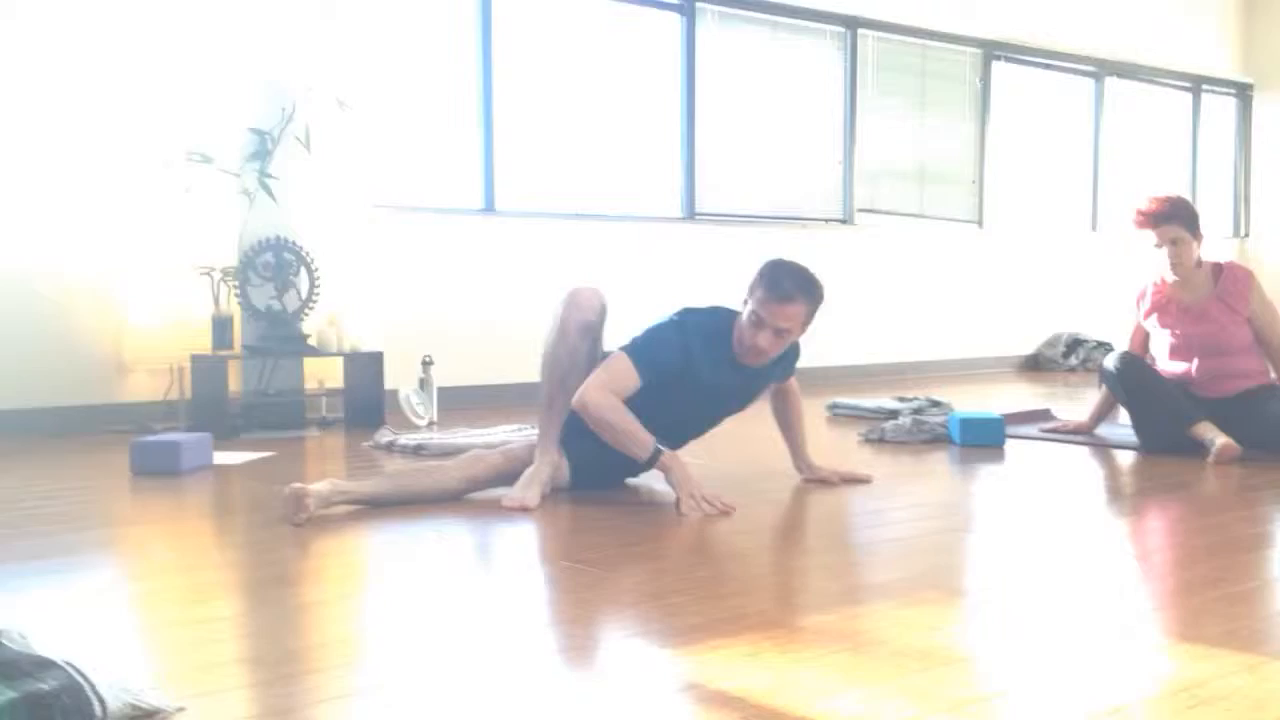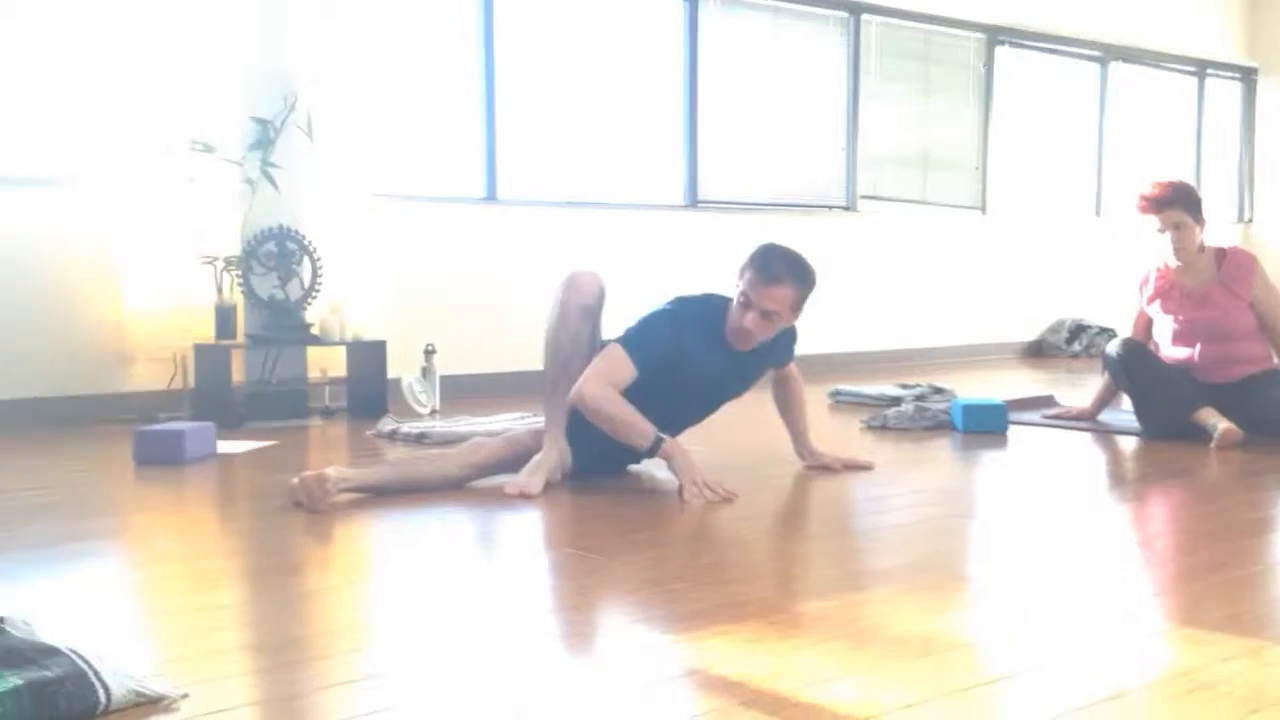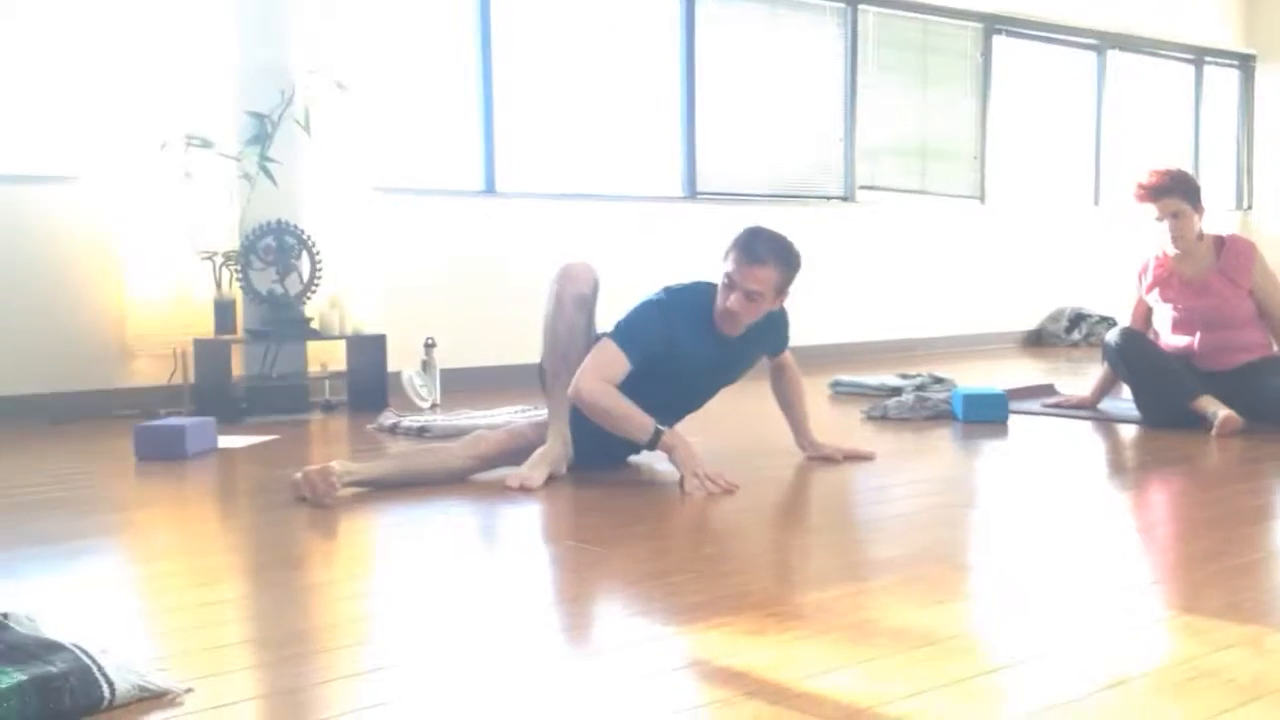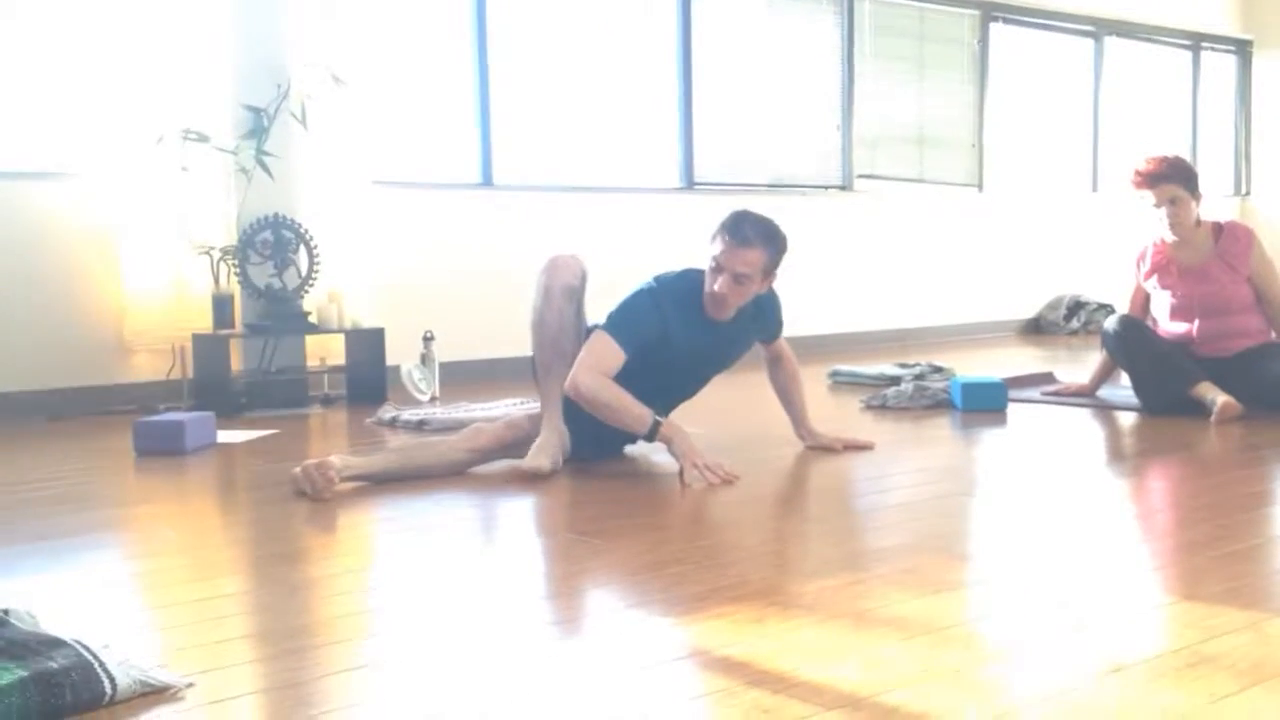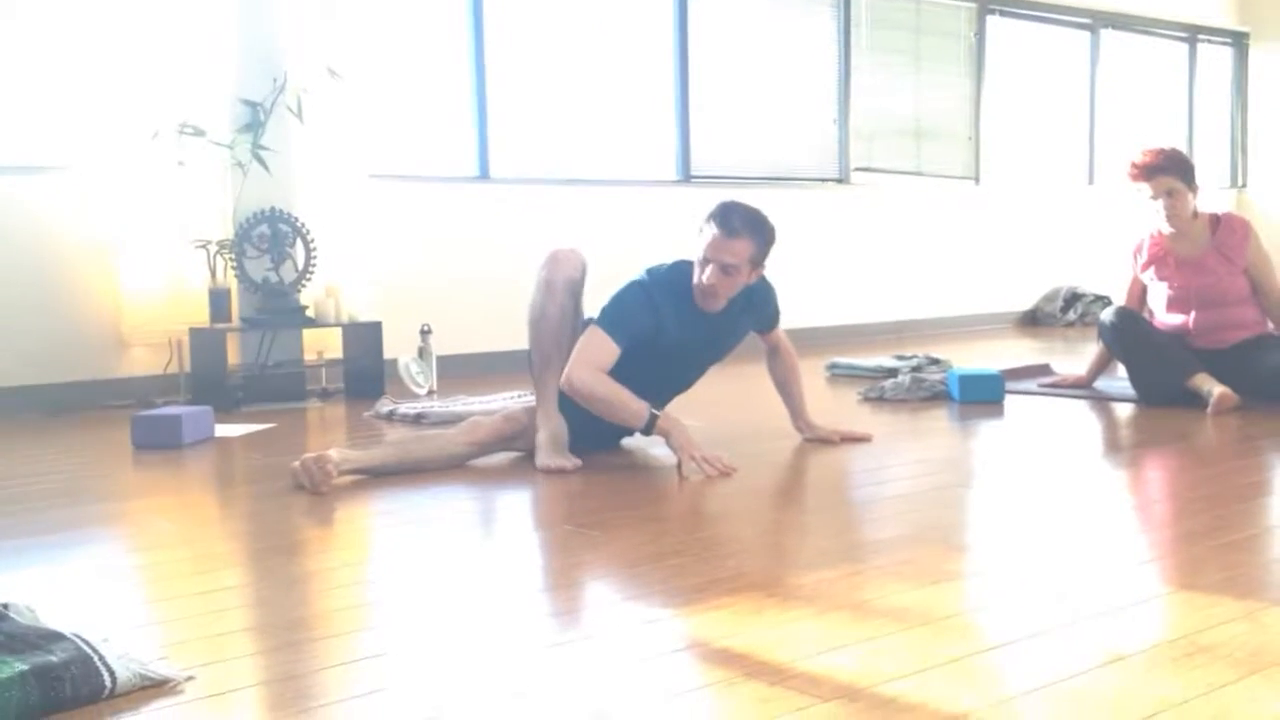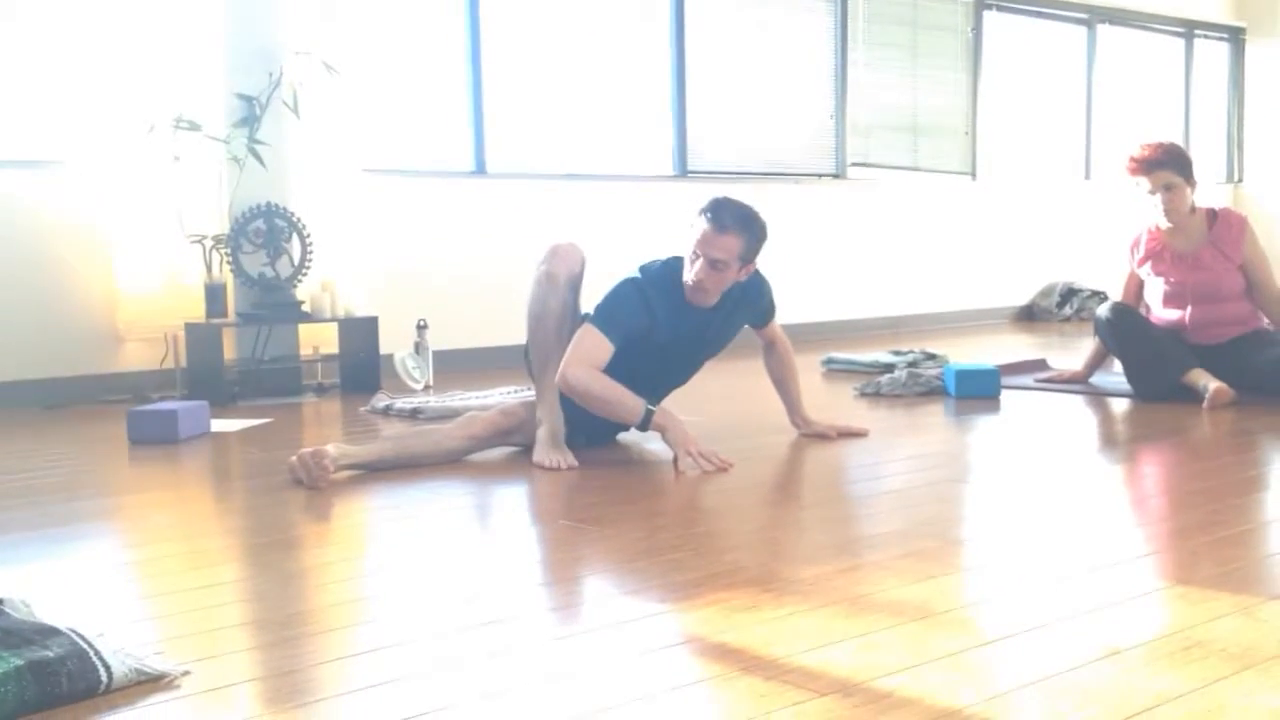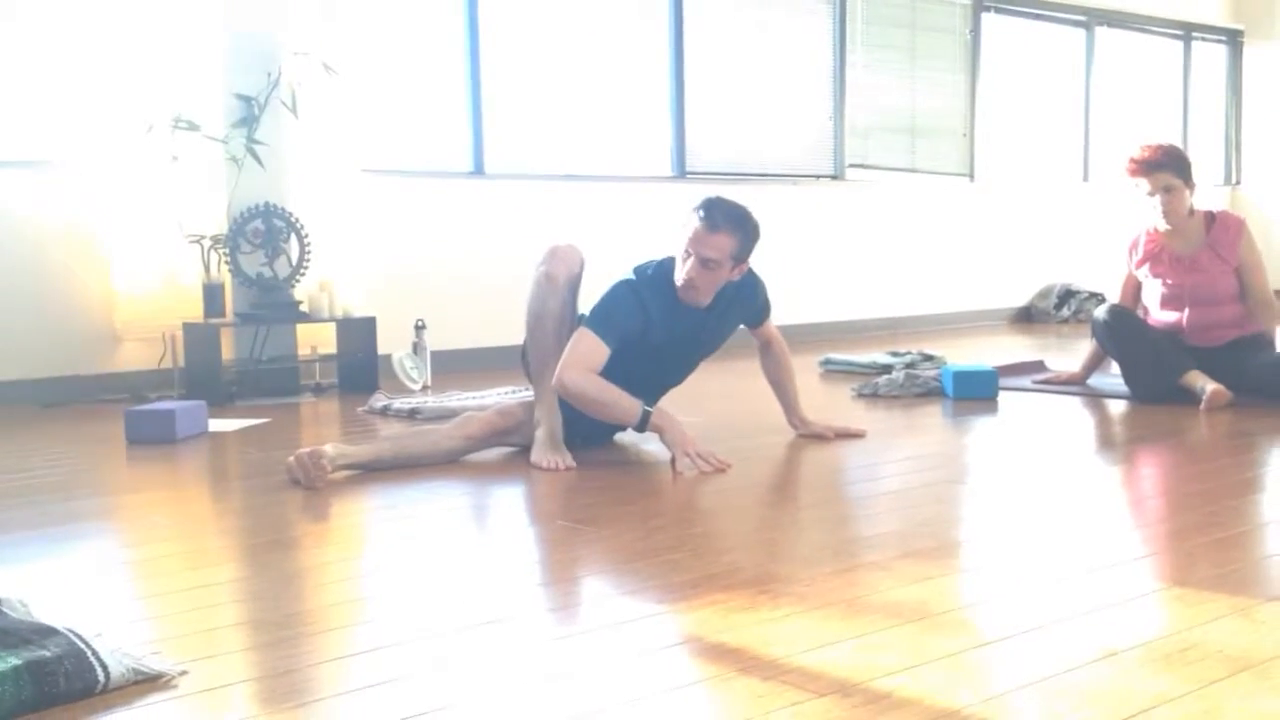
dt=0.2s
person 1, frame 1
left shoulder: (780, 351)
right shoulder: (687, 333)
left elbow: (785, 392)
right elbow: (590, 399)
left wrist: (805, 464)
right wrist: (671, 463)
left hip: (619, 463)
right hip: (589, 428)
left knee: (493, 468)
left ankle: (338, 493)
person 1, frame 2
left shoulder: (777, 336)
right shoulder: (680, 321)
left elbow: (786, 378)
right elbow: (589, 392)
left wrist: (807, 451)
right wrist: (673, 451)
left hip: (623, 450)
right hip: (588, 417)
left knee: (494, 455)
left ankle: (345, 479)
person 1, frame 3
left shoulder: (770, 322)
right shoulder: (669, 310)
left elbow: (783, 368)
right elbow: (588, 389)
left wrist: (808, 442)
right wrist: (673, 442)
left hip: (620, 441)
right hip: (586, 406)
left knee: (499, 446)
left ankle: (349, 472)
right ankle: (557, 442)
person 1, frame 4
left shoulder: (762, 308)
right shoulder: (659, 298)
left elbow: (779, 357)
right elbow: (584, 382)
left wrist: (808, 431)
right wrist: (672, 433)
left hip: (611, 433)
right hip: (580, 400)
left knee: (496, 439)
left ankle: (346, 467)
person 1, frame 5
left shoulder: (755, 298)
right shoulder: (651, 292)
left elbow: (778, 348)
right elbow: (580, 377)
left wrist: (805, 423)
right wrist: (669, 427)
left hip: (611, 423)
right hip: (573, 392)
left knee: (493, 433)
left ankle: (346, 461)
person 1, frame 6
left shoulder: (750, 292)
right shoulder: (643, 290)
left elbow: (775, 343)
right elbow: (575, 375)
left wrist: (802, 419)
right wrist: (665, 422)
left hip: (610, 417)
right hip: (569, 386)
left knee: (494, 427)
left ankle: (345, 456)
right ankle: (550, 422)
person 1, frame 7
left shoulder: (744, 291)
right shoulder: (637, 292)
left elbow: (770, 343)
right elbow: (572, 379)
left wrist: (799, 420)
right wrist: (662, 422)
left hip: (610, 417)
right hip: (564, 384)
left knee: (491, 427)
left ankle: (342, 456)
right ankle: (548, 423)
person 2, frame 1
left shoulder: (1239, 281)
right shoulder: (1149, 298)
right elbow: (1125, 372)
right wrist: (1090, 422)
left hip: (1246, 403)
right hip: (1179, 407)
right knee: (1116, 362)
right ankle: (1211, 436)
person 2, frame 2
left shoulder: (1242, 267)
right shoulder: (1153, 284)
right elbow: (1127, 359)
right wrist: (1093, 409)
left hip: (1248, 389)
right hip: (1182, 394)
right knee: (1118, 349)
right ankle: (1212, 422)
person 2, frame 3
left shoulder: (1241, 254)
right shoulder: (1151, 272)
right elbow: (1126, 348)
right wrist: (1093, 397)
left hip: (1248, 376)
right hip: (1182, 382)
right knee: (1117, 339)
right ankle: (1212, 409)
person 2, frame 4
left shoulder: (1239, 240)
right shoulder: (1149, 259)
right elbow: (1125, 336)
right wrist: (1092, 385)
left hip: (1247, 361)
right hip: (1180, 369)
right knee: (1116, 326)
right ankle: (1211, 396)
person 2, frame 5
left shoulder: (1236, 232)
right shoulder: (1146, 251)
right elbow: (1121, 327)
right wrist: (1089, 376)
left hip: (1244, 353)
right hip: (1175, 359)
right knee: (1113, 318)
right ankle: (1208, 387)
person 2, frame 6
left shoulder: (1232, 227)
right shoulder: (1143, 246)
right elbow: (1118, 321)
right wrist: (1085, 371)
left hip: (1239, 348)
right hip: (1172, 354)
right knee: (1109, 314)
right ankle: (1204, 382)
person 2, frame 7
left shoulder: (1230, 230)
right shoulder: (1140, 248)
right elbow: (1115, 325)
right wrist: (1083, 372)
left hip: (1235, 350)
right hip: (1168, 357)
right knee: (1106, 316)
right ankle: (1200, 384)
